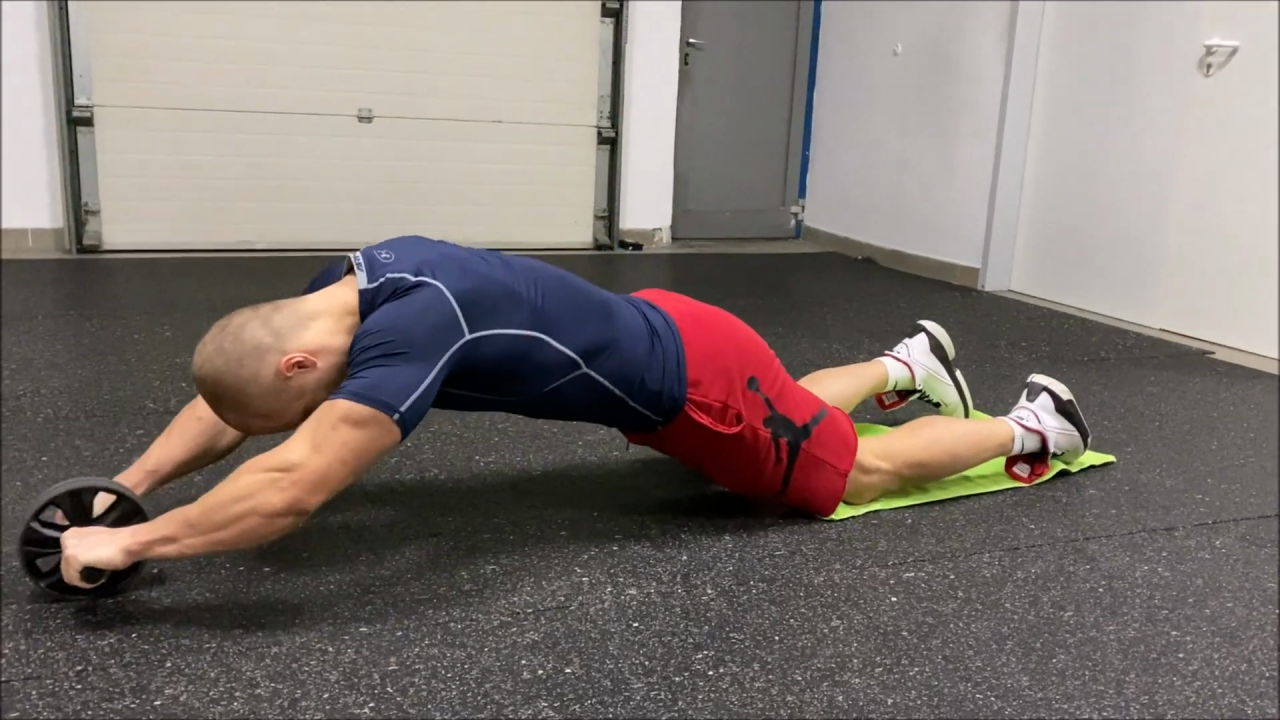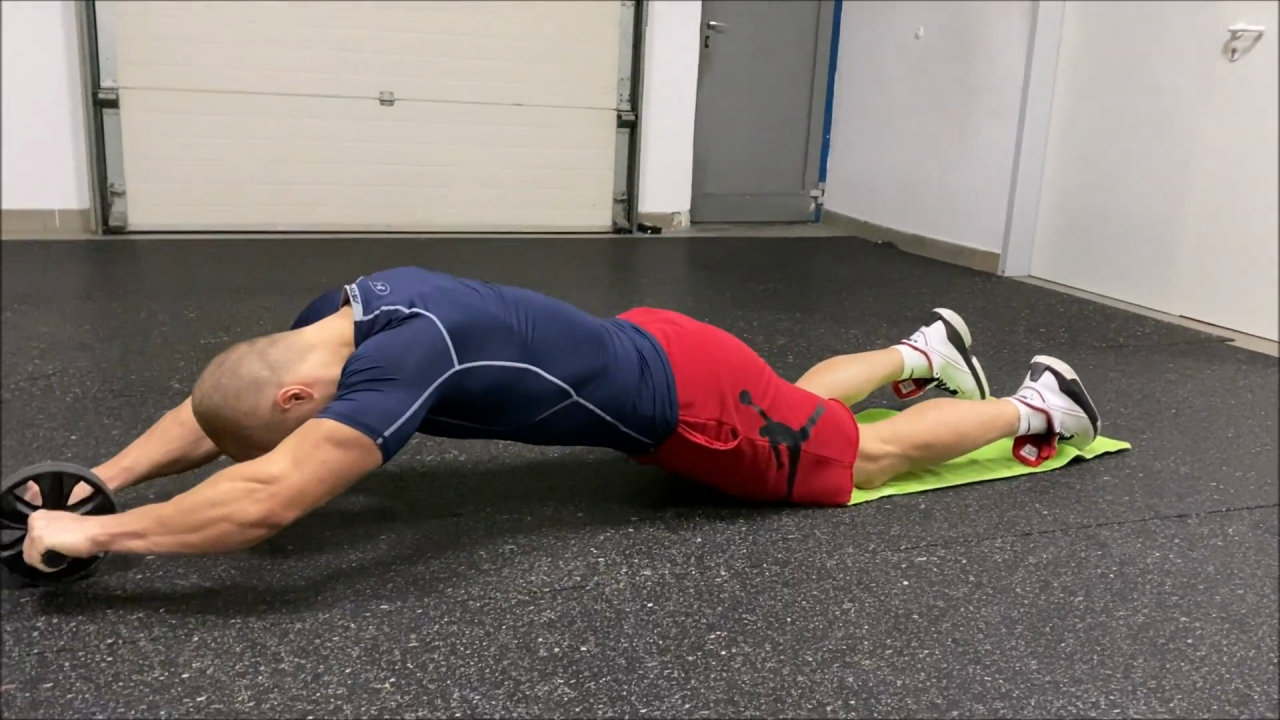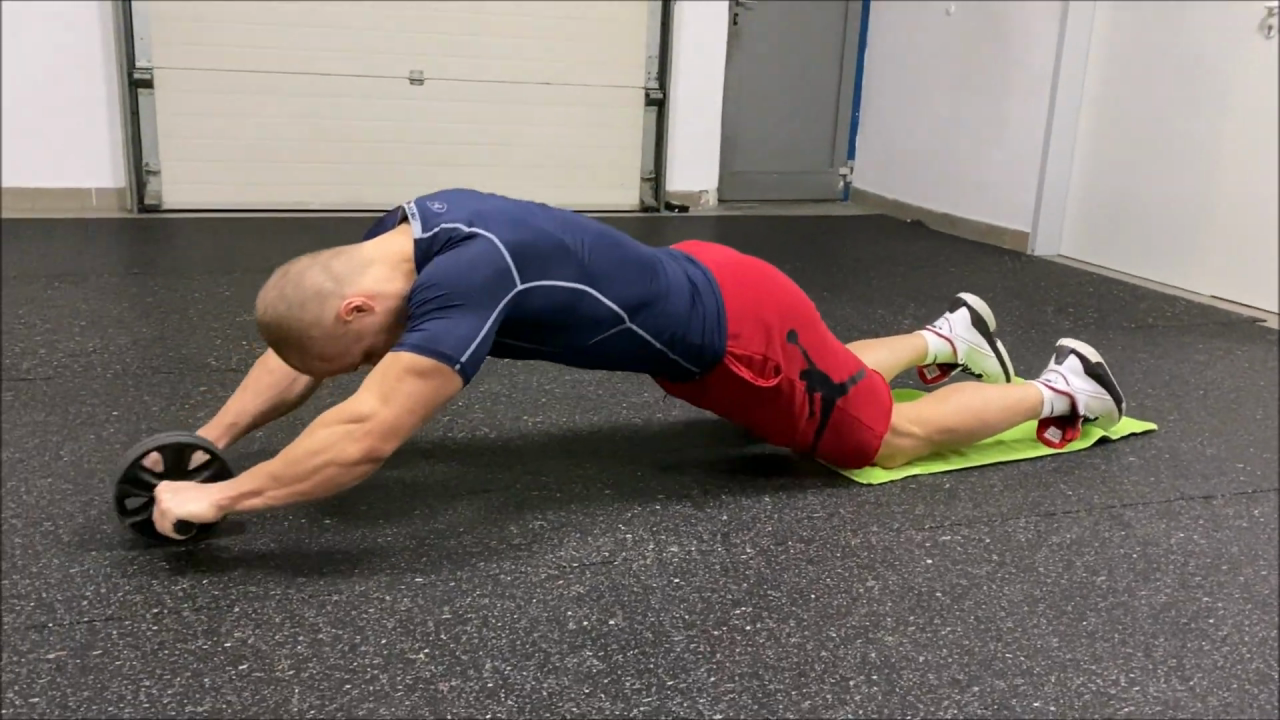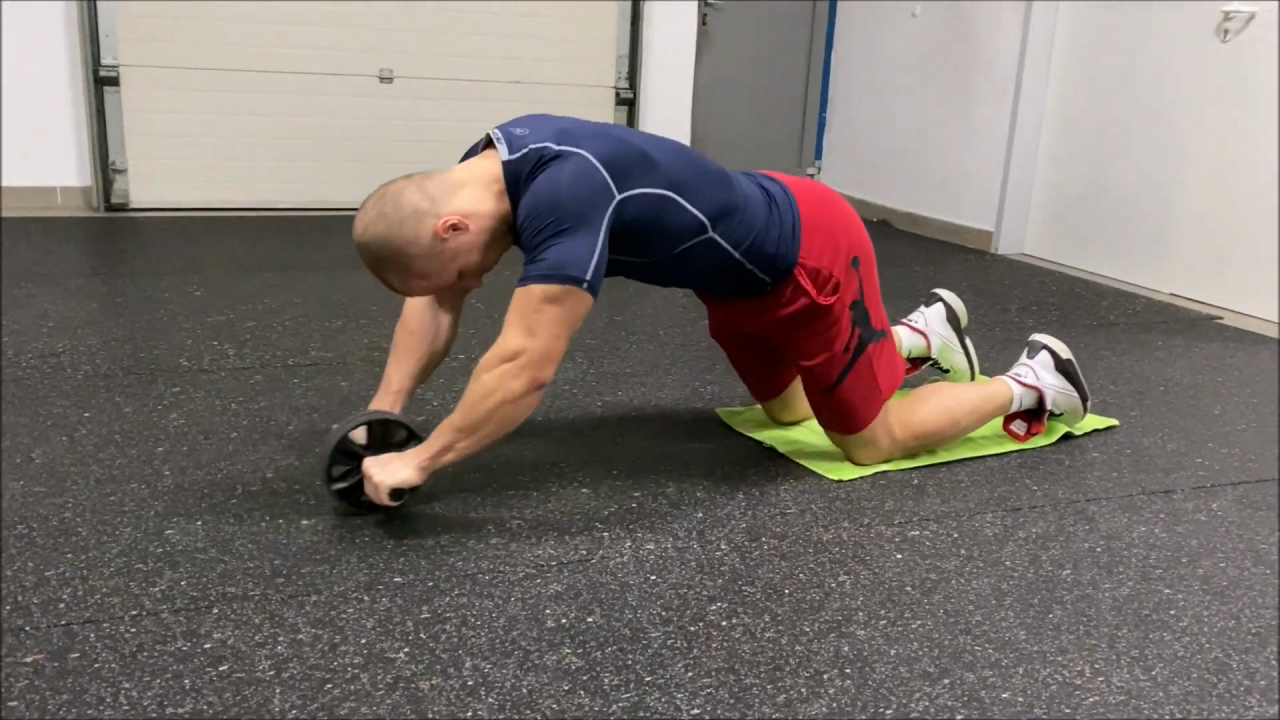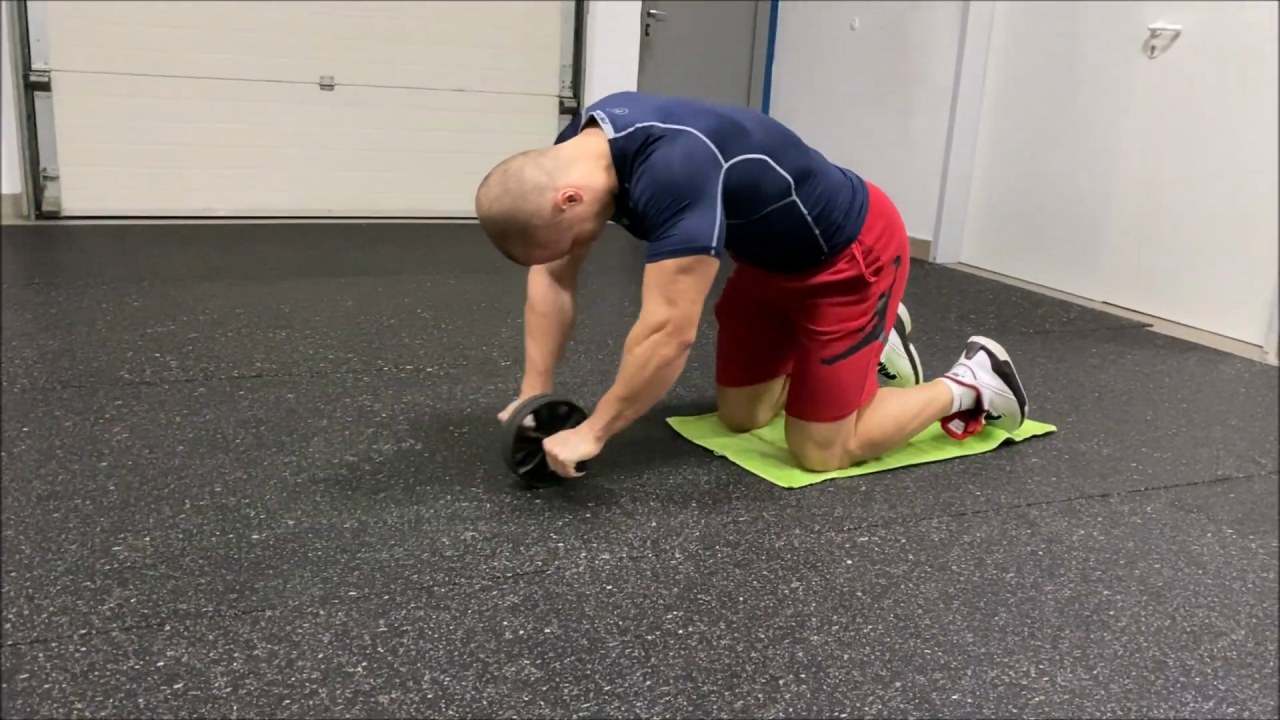
dt=0.5s
person 1, frame 1
left shoulder: (410, 323)
right shoulder: (349, 289)
left elbow: (297, 485)
right elbow: (226, 401)
left wrist: (132, 542)
right wrist: (127, 484)
left hip: (691, 376)
right hip: (651, 339)
left knee: (857, 473)
right knee: (797, 419)
left ankle: (1029, 424)
right ankle: (907, 363)
person 1, frame 2
left shoulder: (400, 357)
right shoulder: (347, 311)
left elbow: (268, 497)
right elbow: (213, 407)
left wrist: (92, 534)
right wrist: (100, 476)
left hip: (686, 399)
right hip: (649, 351)
left knee: (866, 455)
right knee: (803, 407)
left ankle: (1036, 405)
right ankle: (924, 352)
person 1, frame 3
left shoulder: (463, 273)
right shoulder: (399, 239)
left elbow: (365, 434)
right elbow: (300, 351)
left wrist: (220, 501)
right wrist: (211, 438)
left hip: (739, 327)
right hip: (695, 289)
left knee: (885, 436)
right knee: (825, 392)
left ankle: (1062, 390)
right ankle: (947, 335)
person 1, frame 4
left shoulder: (561, 196)
right shoulder: (487, 169)
left elbow: (524, 367)
right elbow: (435, 305)
left wrist: (418, 461)
right wrist: (384, 410)
left hip: (807, 254)
right hip: (754, 249)
left knee: (871, 439)
right knee: (787, 411)
left ankle: (1030, 384)
right ankle: (921, 332)
person 1, frame 5
left shoulder: (672, 170)
right shoulder: (572, 153)
left elbow: (668, 331)
right elbow: (551, 279)
left wrist: (592, 434)
right wrist: (534, 392)
left hip: (852, 252)
right hip: (771, 252)
left knee: (818, 450)
right knee: (739, 415)
left ankle: (968, 386)
right ankle: (871, 346)
